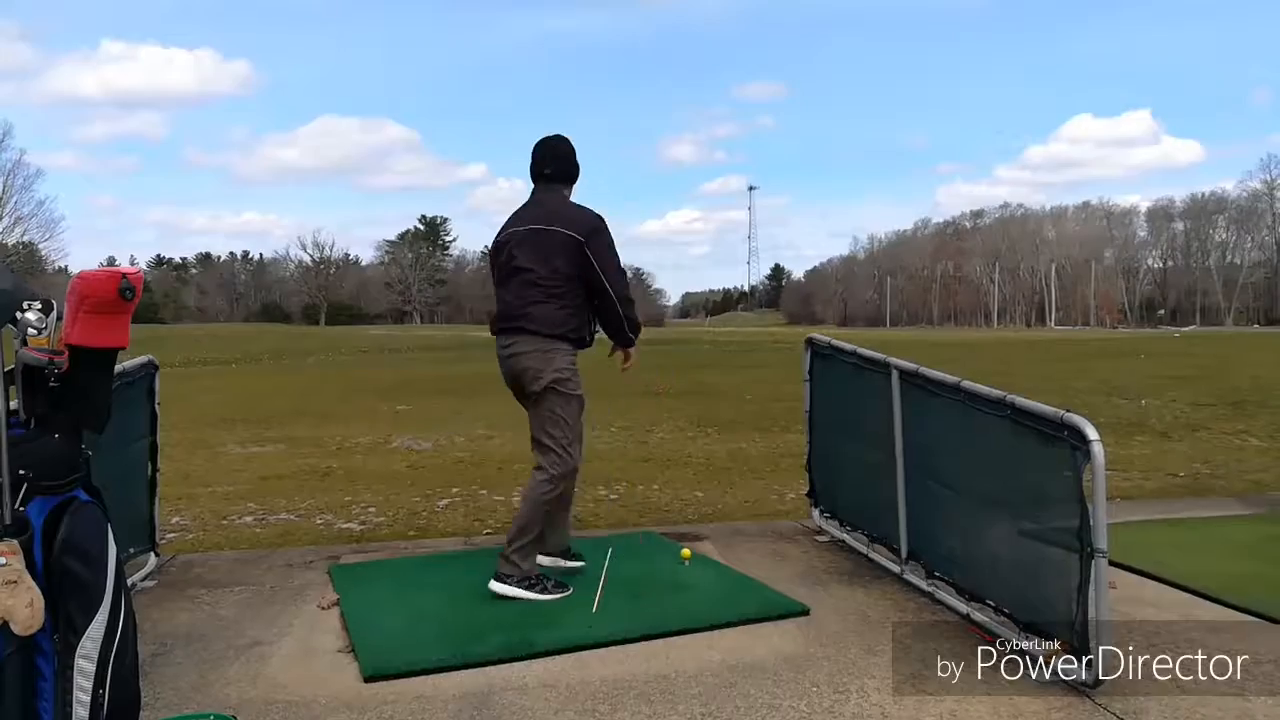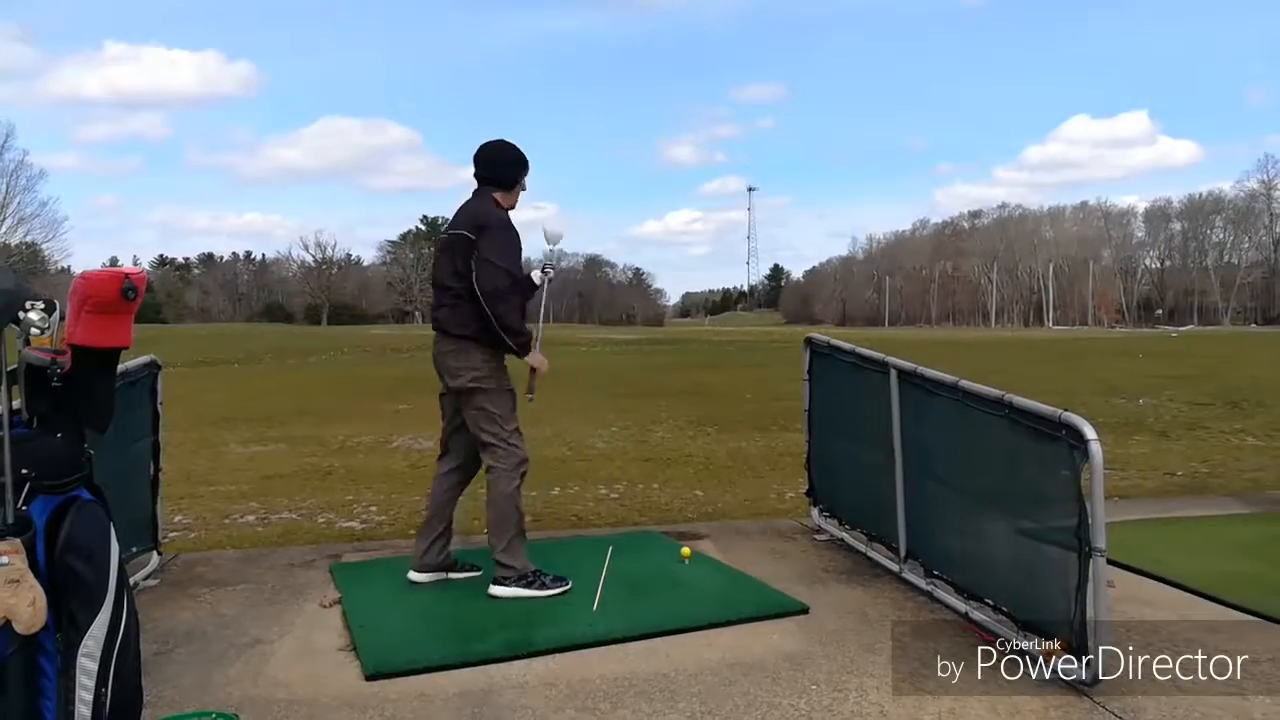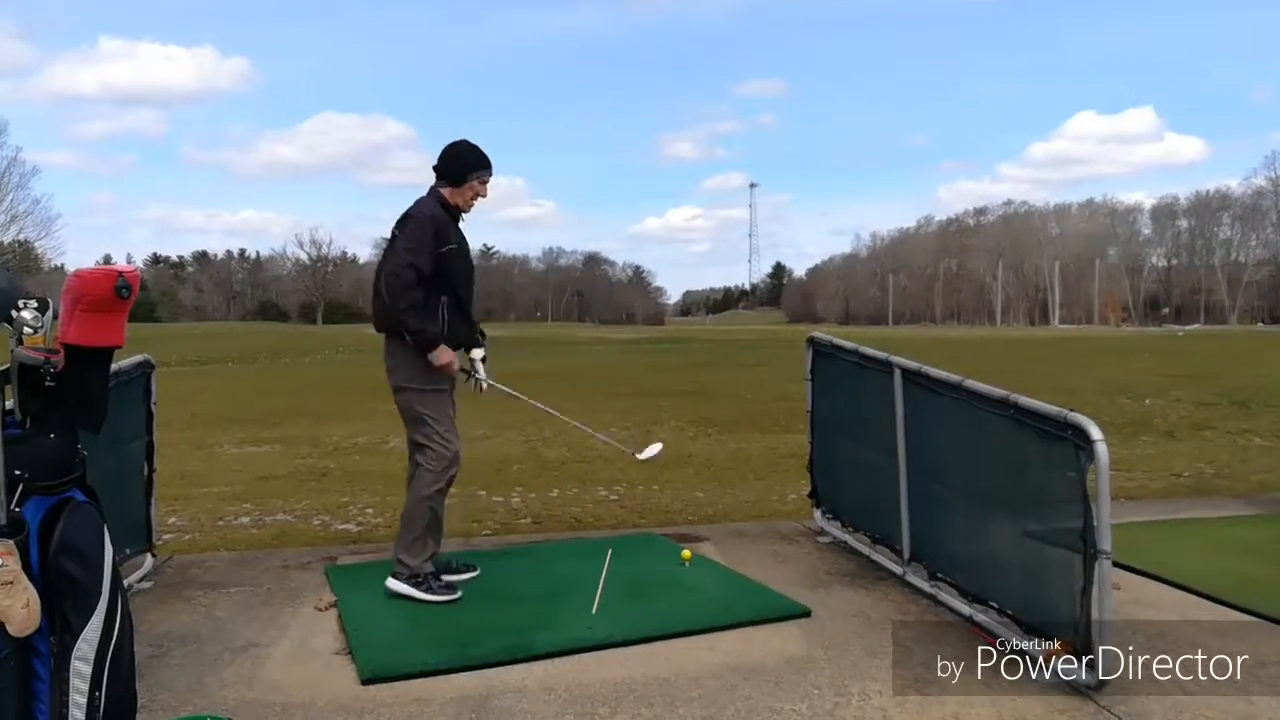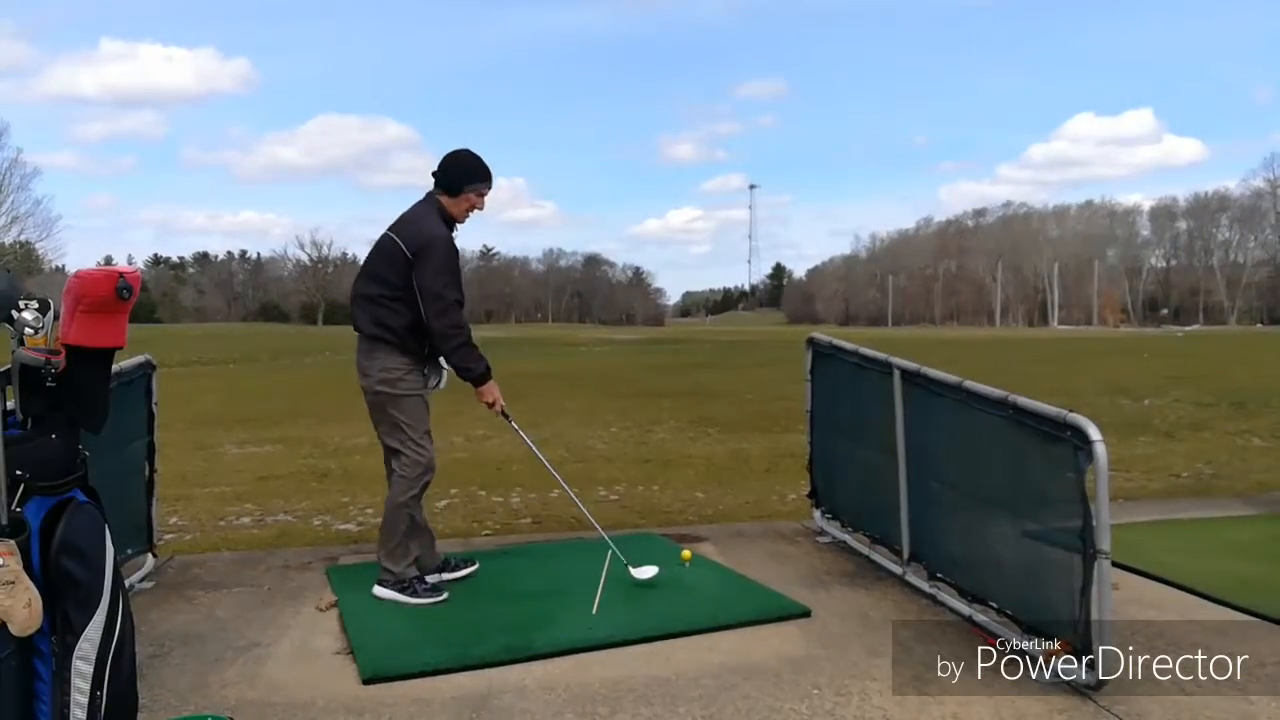
dt=0.5s
person 1, frame 1
left shoulder: (510, 227)
right shoulder: (584, 223)
right elbow: (611, 288)
right wrist: (625, 338)
left hip: (510, 347)
right hip: (549, 351)
left knee: (557, 447)
right knee: (558, 460)
left ankle: (554, 544)
right ankle: (516, 570)
person 1, frame 2
left shoulder: (462, 222)
right shoulder: (493, 222)
right elbow: (493, 292)
left wrist: (531, 280)
right wrist: (524, 346)
left hip: (453, 349)
right hip: (475, 353)
left knee: (458, 456)
right knee: (507, 457)
left ankle: (429, 559)
right ankle: (512, 571)
person 1, frame 3
left shoulder: (445, 224)
right shoulder: (425, 219)
right elbow: (399, 286)
left wrist: (473, 345)
right wrist: (433, 344)
left hip: (428, 356)
right hip: (417, 357)
left knee: (429, 457)
right knee: (440, 455)
left ankle: (424, 559)
right ankle: (410, 569)
person 1, frame 4
left shoulder: (421, 222)
right shoulder: (433, 238)
right elbow: (444, 316)
left wrist: (433, 357)
right wrist: (480, 377)
left hip: (394, 354)
right hip: (390, 361)
left knee: (408, 461)
right knee: (415, 462)
left ankle: (423, 560)
right ankle: (395, 574)
